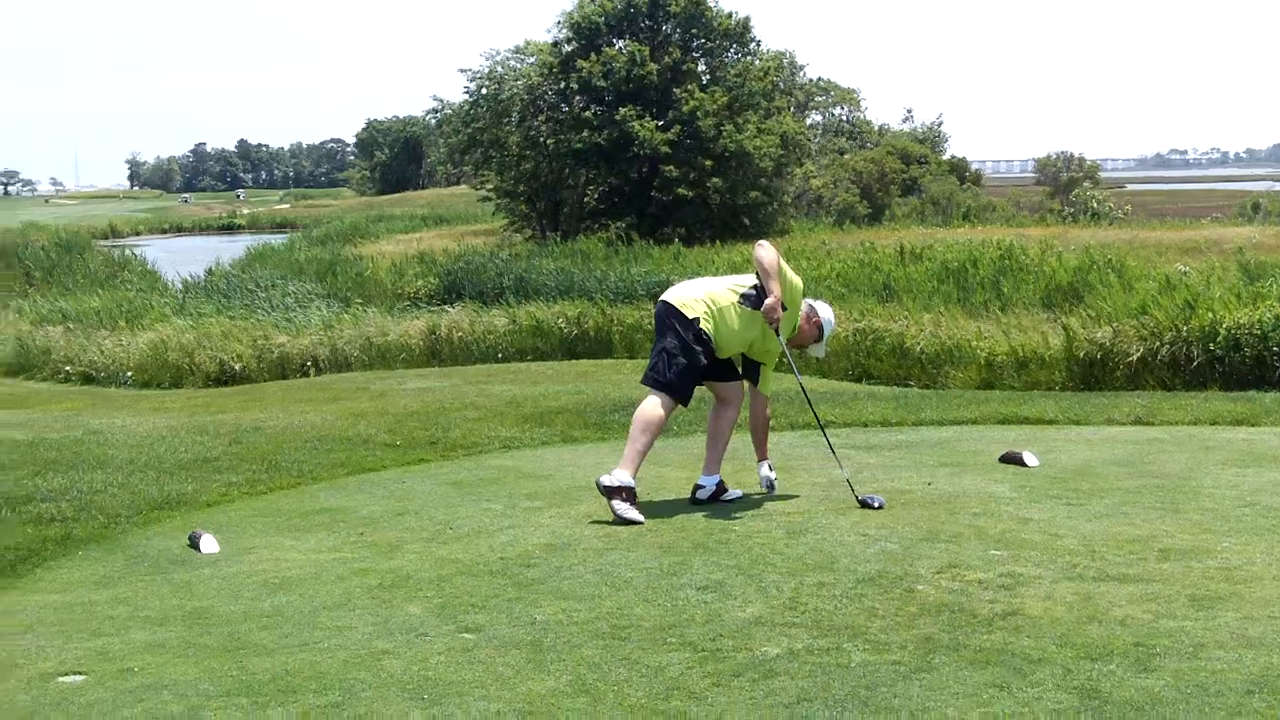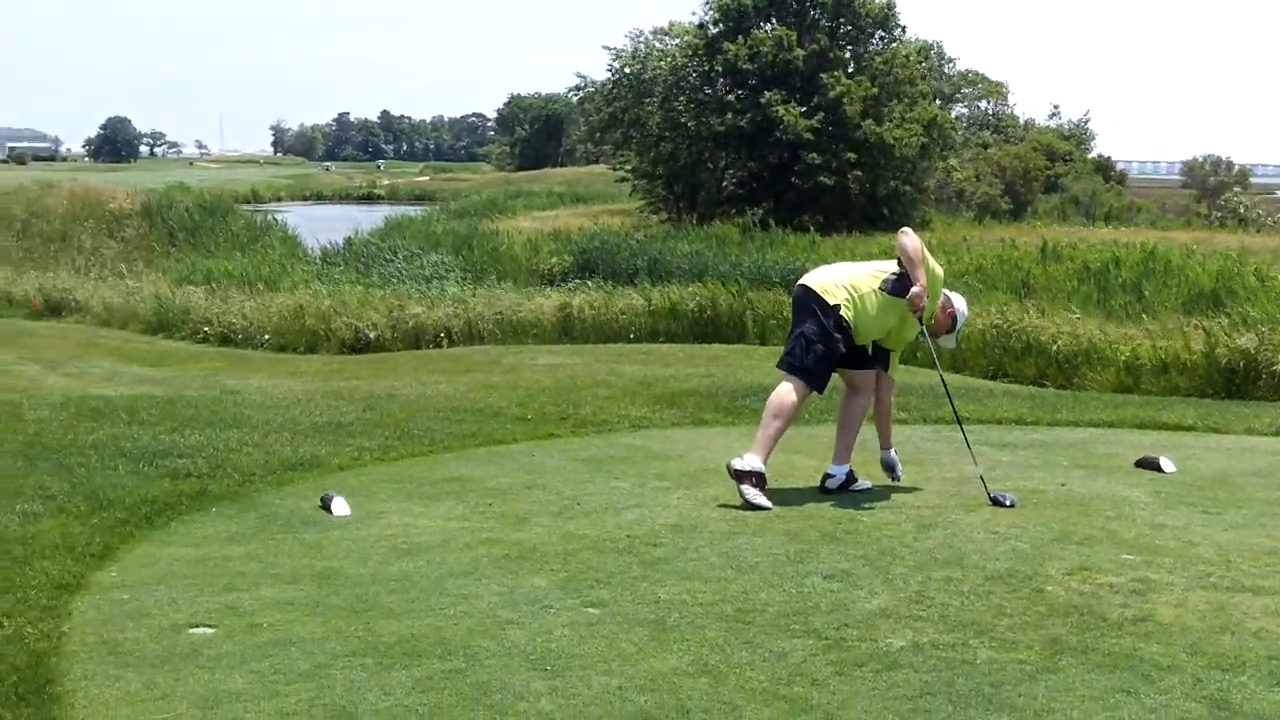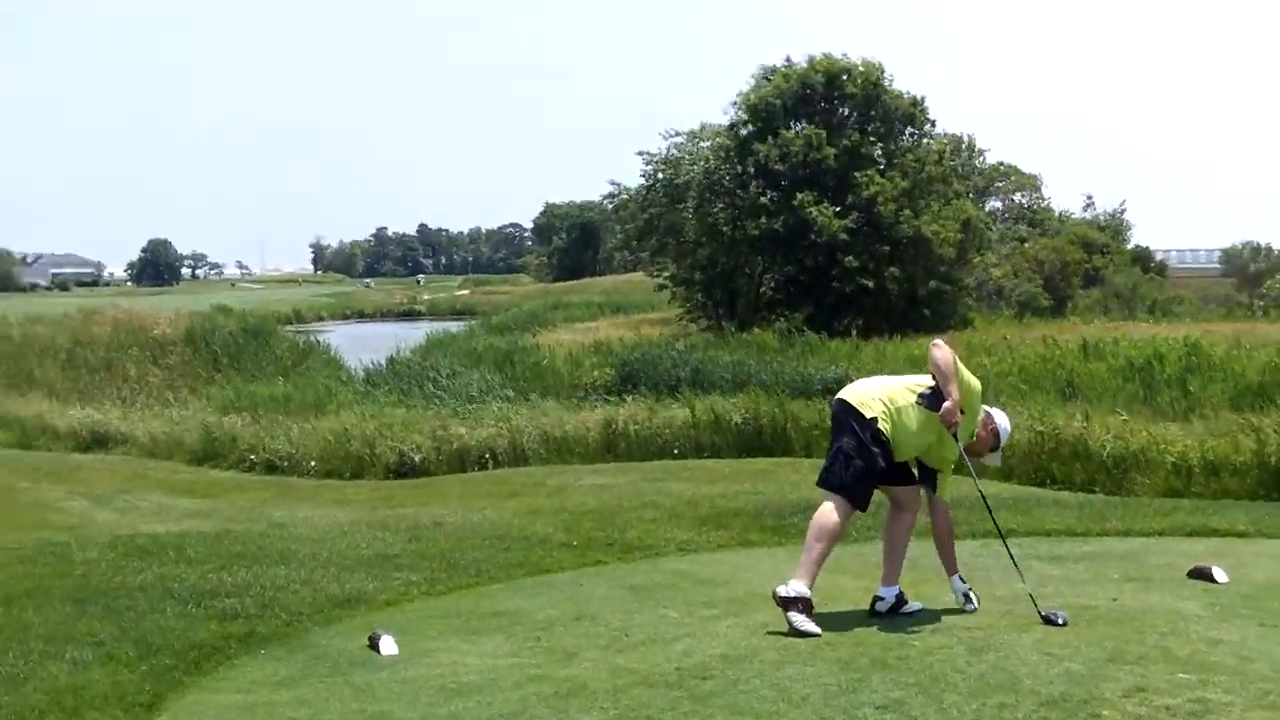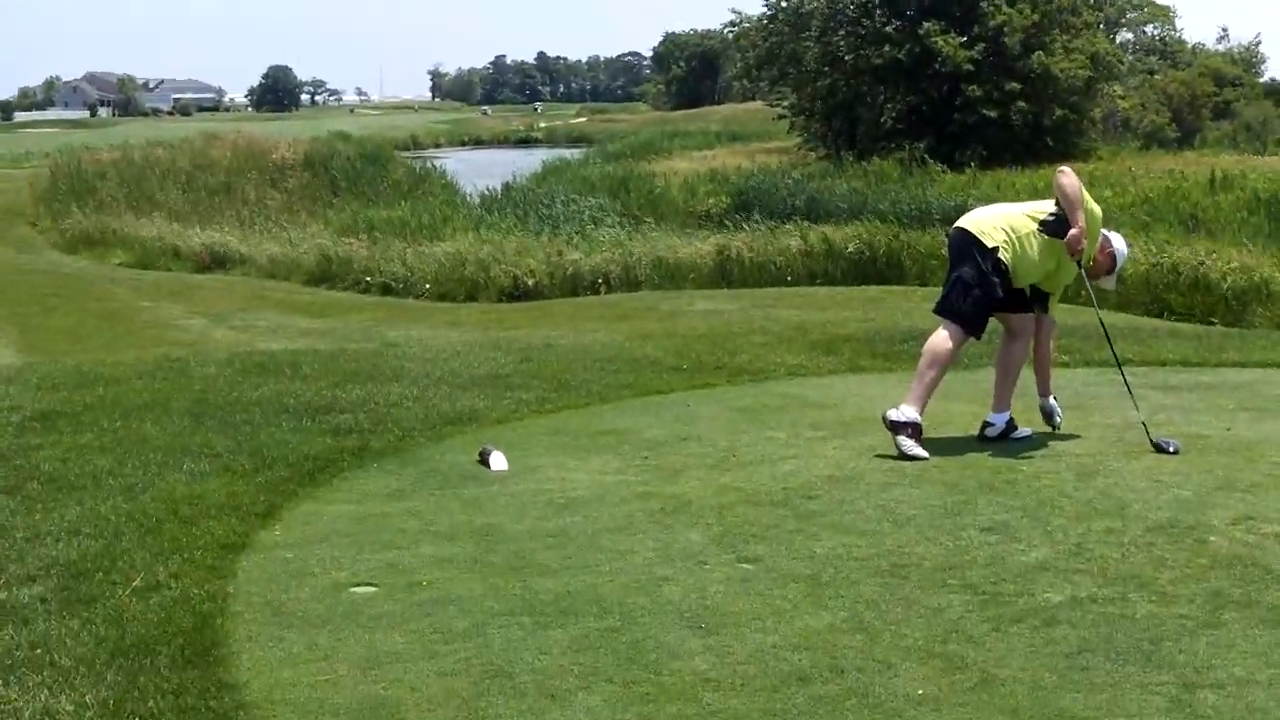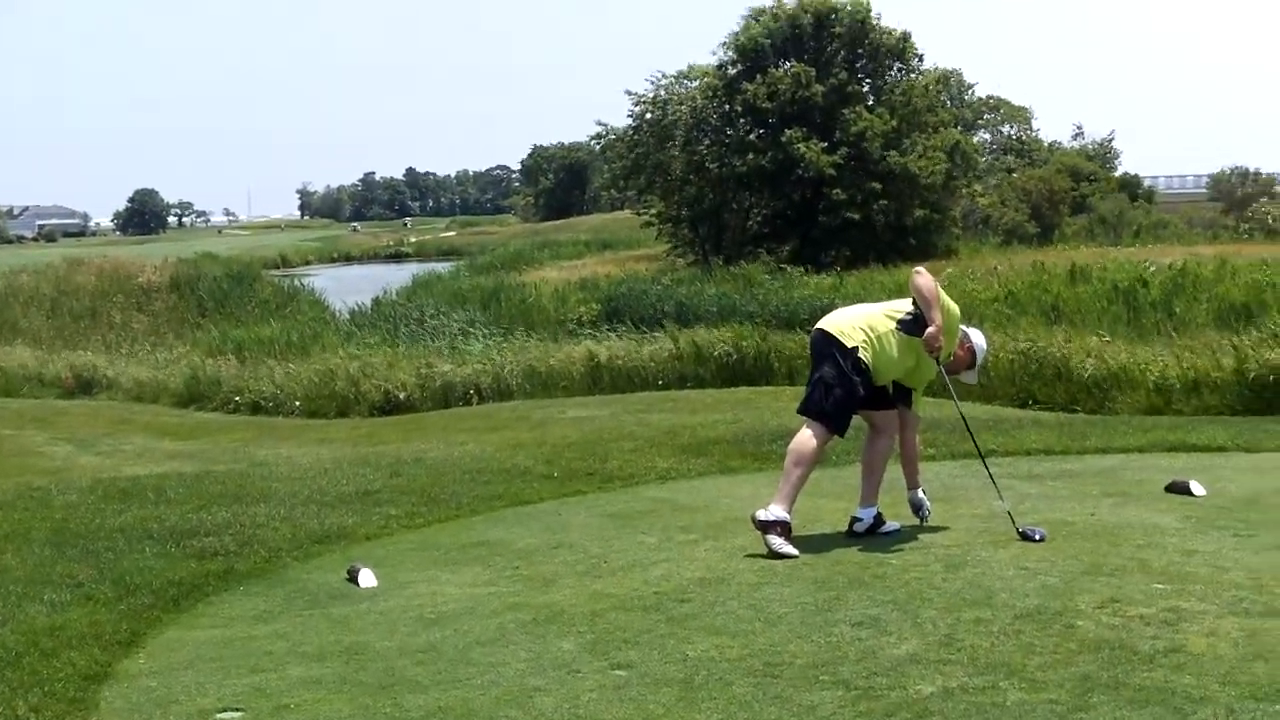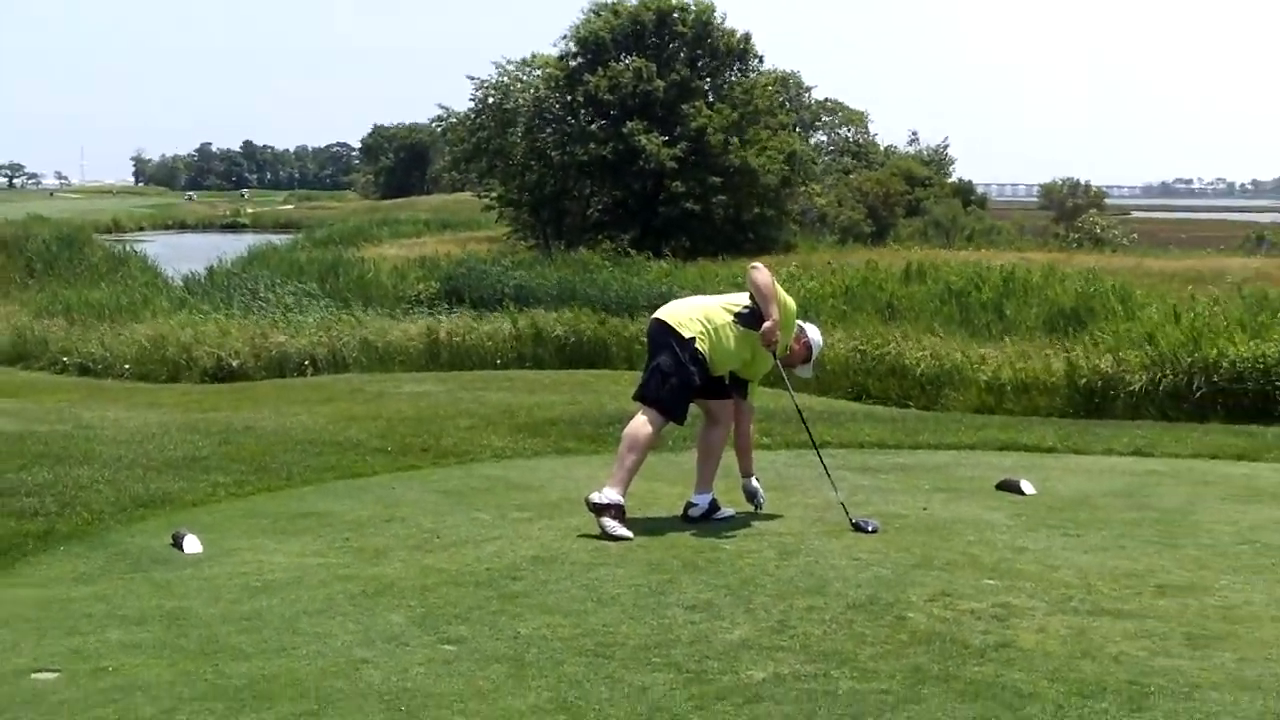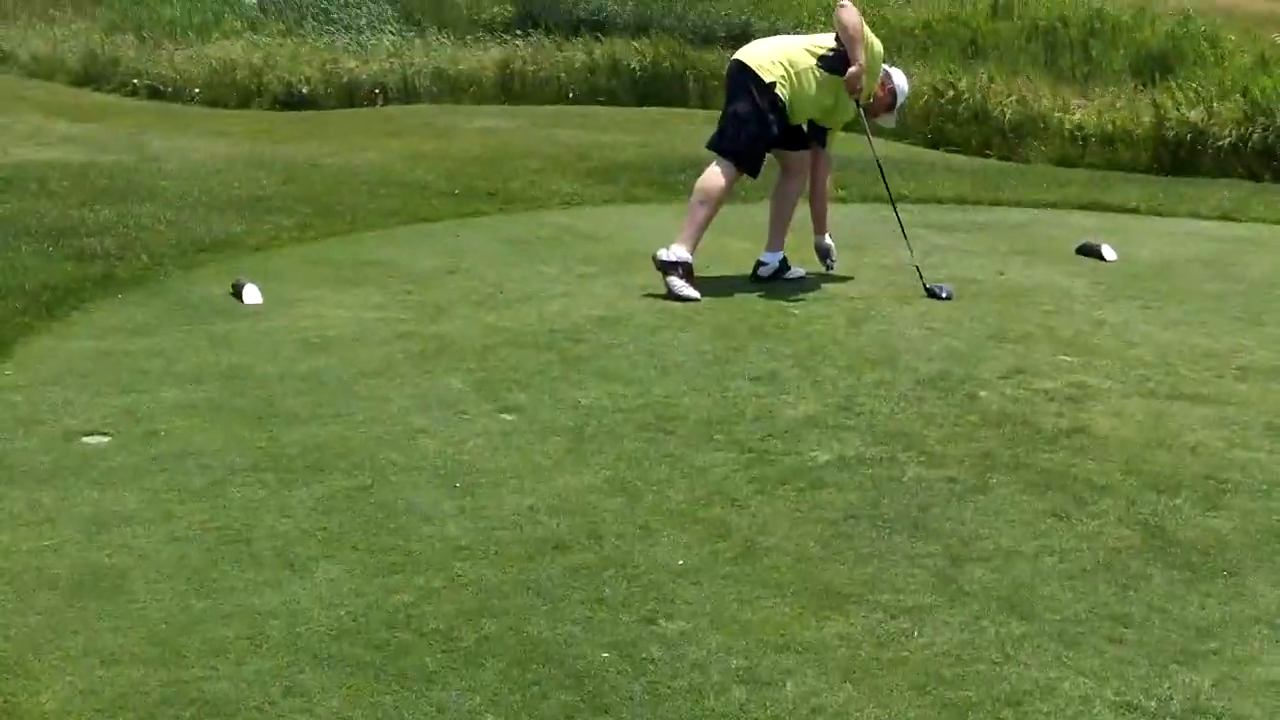
dt=0.7s
person 1, frame 1
left shoulder: (768, 347)
right shoulder: (793, 293)
left elbow: (760, 406)
right elbow: (762, 247)
left wrist: (763, 462)
right wrist: (774, 297)
right hip: (687, 310)
left knee: (732, 394)
right knee: (664, 397)
left ankle: (708, 483)
right ankle: (620, 482)
person 1, frame 2
left shoulder: (900, 332)
right shoulder: (934, 278)
left elbow: (883, 392)
right elbow: (905, 234)
left wrist: (887, 450)
right wrist: (920, 285)
right hip: (826, 296)
left knee: (863, 383)
right knee: (800, 383)
left ankle: (838, 473)
right ankle: (750, 467)
person 1, frame 3
left shoulder: (943, 452)
right shoulder: (971, 396)
left elbow: (939, 515)
right elbow: (938, 346)
left wrist: (955, 578)
right wrist: (952, 400)
right hip: (864, 410)
left knee: (907, 500)
right knee: (842, 502)
left ankle: (888, 596)
right ankle: (796, 592)
person 1, frame 4
left shoulder: (1060, 272)
right shoulder: (1092, 218)
left elbow: (1042, 336)
right elbow: (1063, 173)
left wrist: (1046, 397)
right wrist: (1078, 227)
right hip: (983, 238)
left knee: (1023, 327)
right knee: (957, 328)
left ankle: (998, 421)
right ankle: (906, 417)
person 1, frame 5
left shoulder: (921, 369)
right shoulder: (951, 317)
left elbow: (908, 432)
right elbow: (918, 274)
left wrist: (915, 490)
right wrist: (935, 325)
right hip: (844, 339)
left knee: (886, 424)
right knee: (820, 428)
left ankle: (866, 516)
right ankle: (775, 516)
person 1, frame 6
left shoulder: (758, 361)
right shoulder: (787, 311)
left elbow: (742, 424)
right elbow: (756, 269)
left wrist: (748, 478)
right wrist: (772, 320)
right hip: (682, 329)
left knee: (723, 413)
right knee: (656, 415)
left ankle: (701, 502)
right ankle: (609, 500)
person 1, frame 7
left shoulder: (838, 109)
right shoulder: (874, 57)
left elbow: (818, 176)
left wrist: (821, 236)
right wrist: (858, 64)
right hip: (762, 72)
left knee: (798, 165)
right knee: (730, 166)
left ankle: (771, 261)
right ankle: (677, 257)
